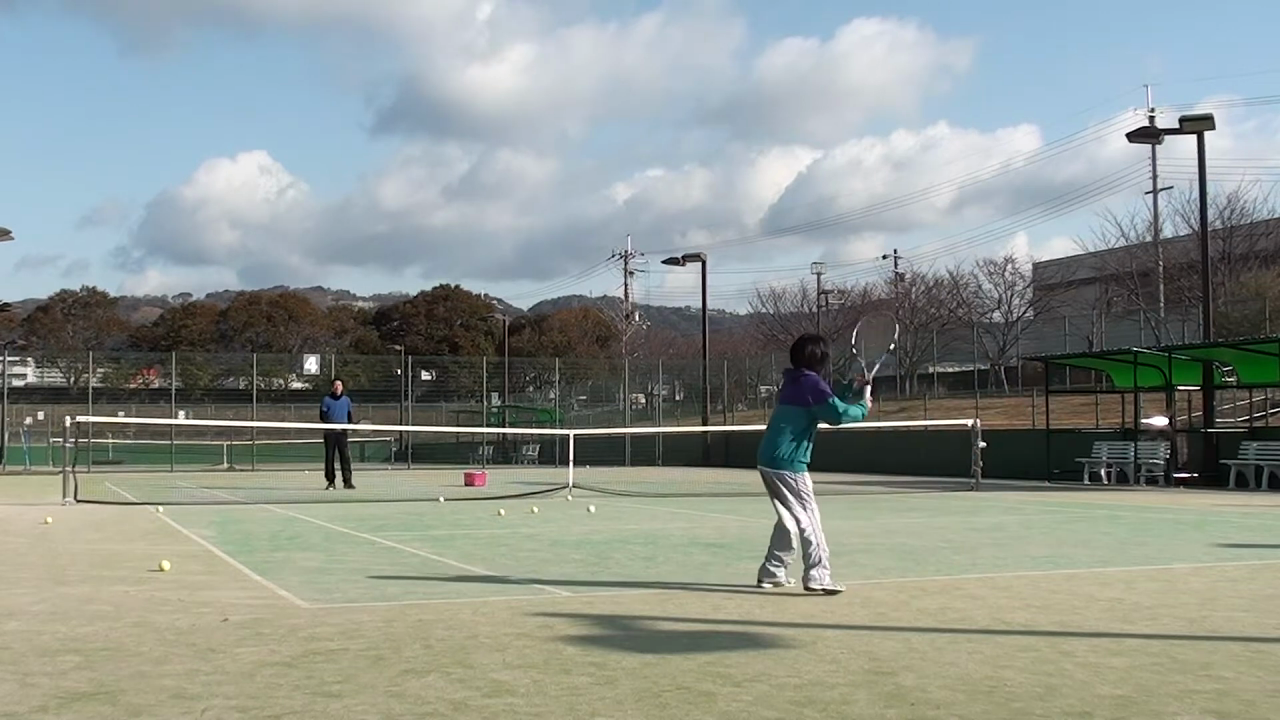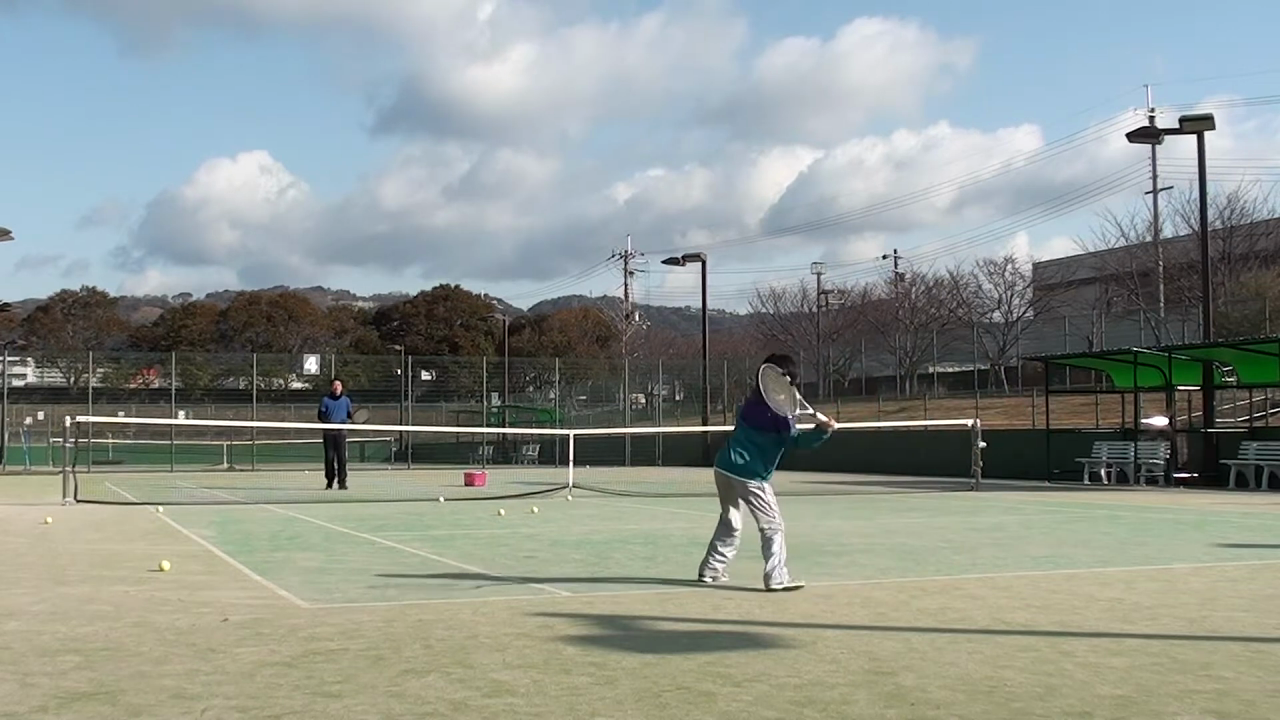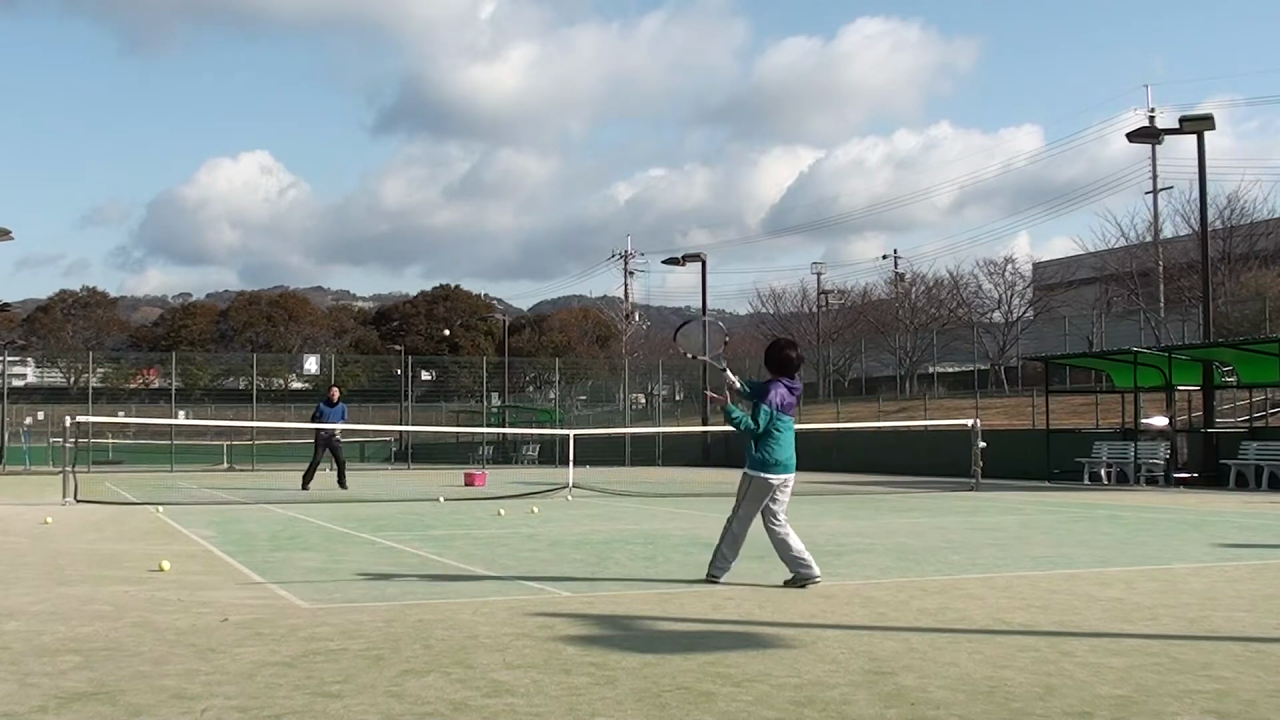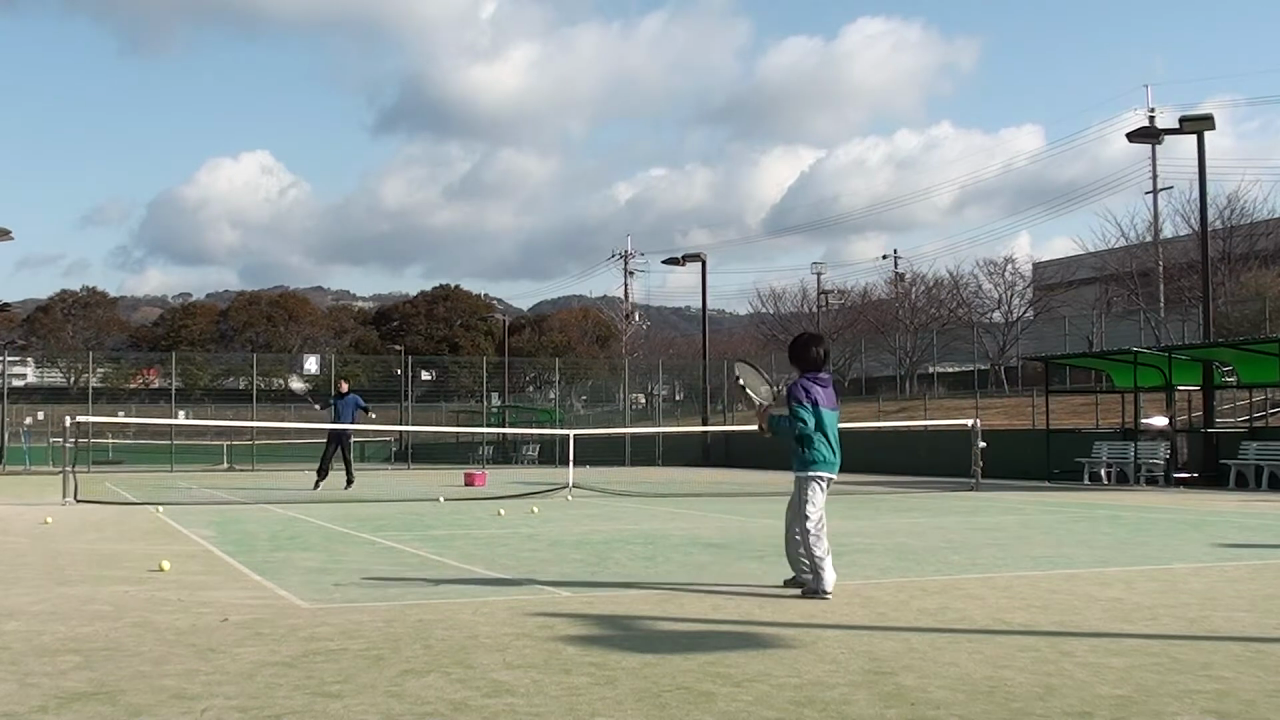
dt=0.5s
person 1, frame 1
left shoulder: (791, 382)
right shoulder: (812, 384)
left elbow: (826, 401)
right elbow: (837, 412)
left wrist: (851, 388)
right wrist: (863, 406)
left hip: (767, 460)
right hip: (788, 463)
left knee: (788, 517)
right knee: (808, 519)
left ankle: (771, 573)
right ankle: (817, 576)
person 1, frame 2
left shoulder: (754, 400)
right shoulder: (780, 413)
right elbow: (796, 443)
right wrist: (821, 431)
left hip: (725, 469)
right hip: (754, 476)
left knee: (730, 520)
right knee: (772, 526)
left ankle: (710, 569)
right ankle: (777, 577)
person 1, frame 3
left shoulder: (772, 390)
right shoulder: (788, 390)
left elbow: (753, 427)
right elbow: (756, 392)
left wrist: (727, 407)
right wrist: (738, 384)
left hip: (762, 468)
right hip: (786, 468)
left knee: (739, 519)
right knee: (776, 522)
left ankle: (717, 570)
right ankle: (807, 569)
person 1, frame 4
left shoulder: (800, 387)
right shoulder: (828, 388)
left elbow: (803, 424)
left wrist: (770, 422)
right wrist: (778, 424)
left hip: (811, 464)
right hip: (830, 463)
left knee: (806, 523)
right knee: (798, 519)
left ankle: (821, 582)
right ankle: (804, 574)
